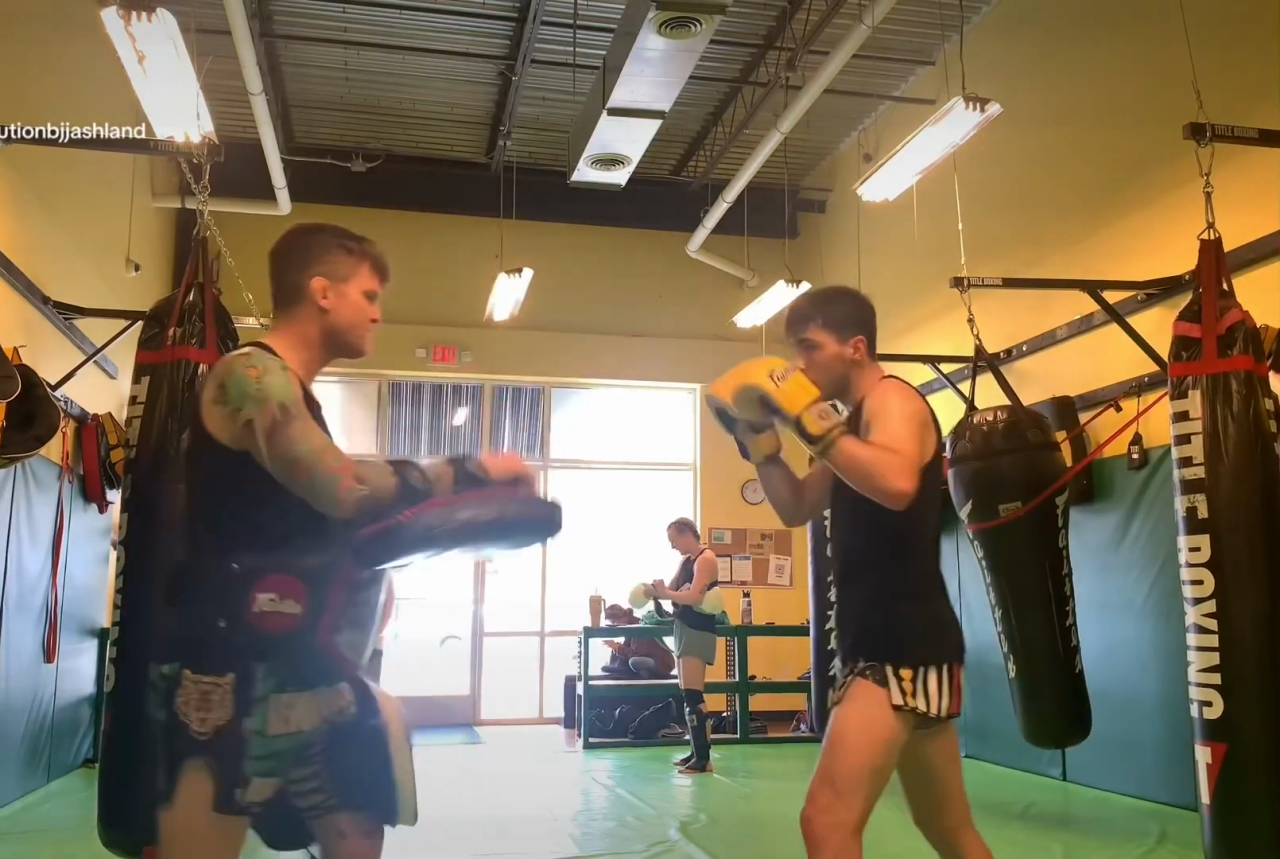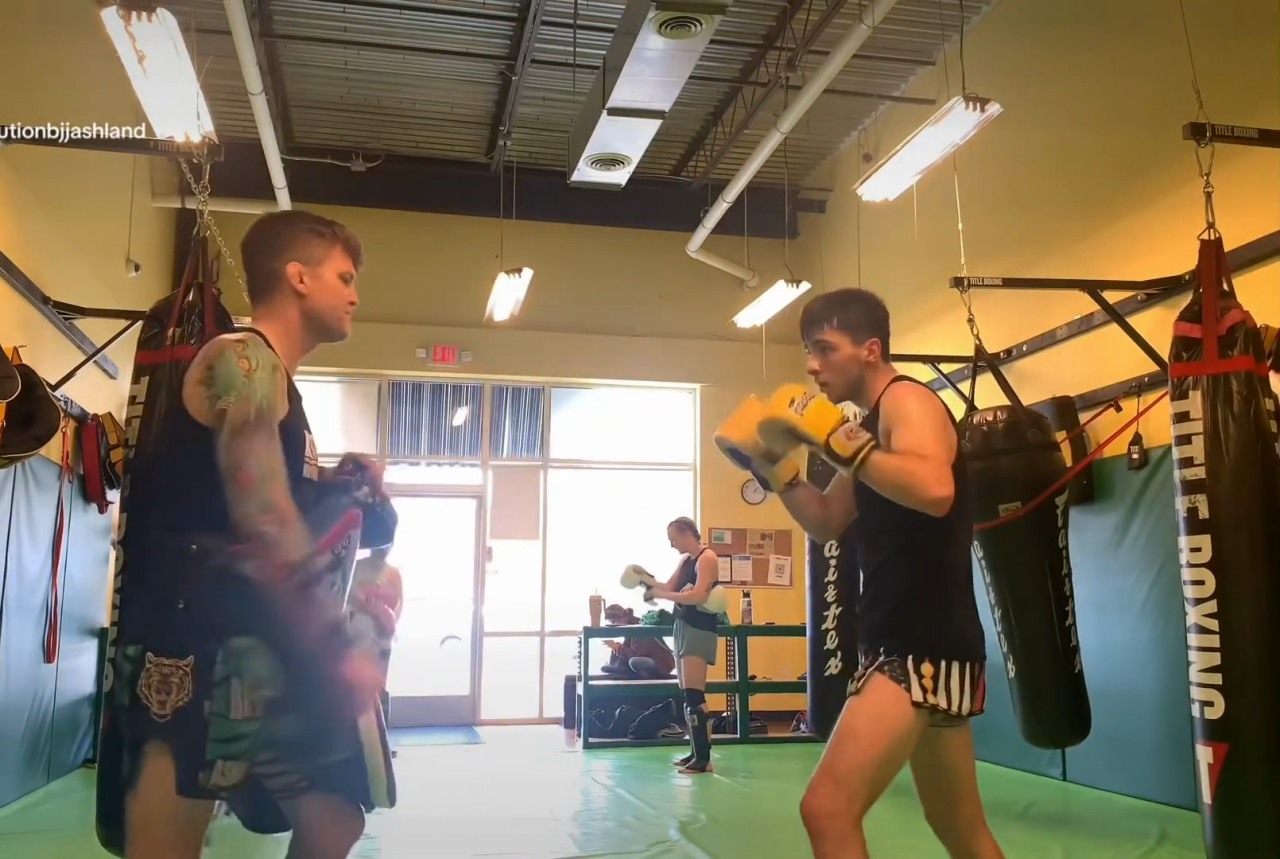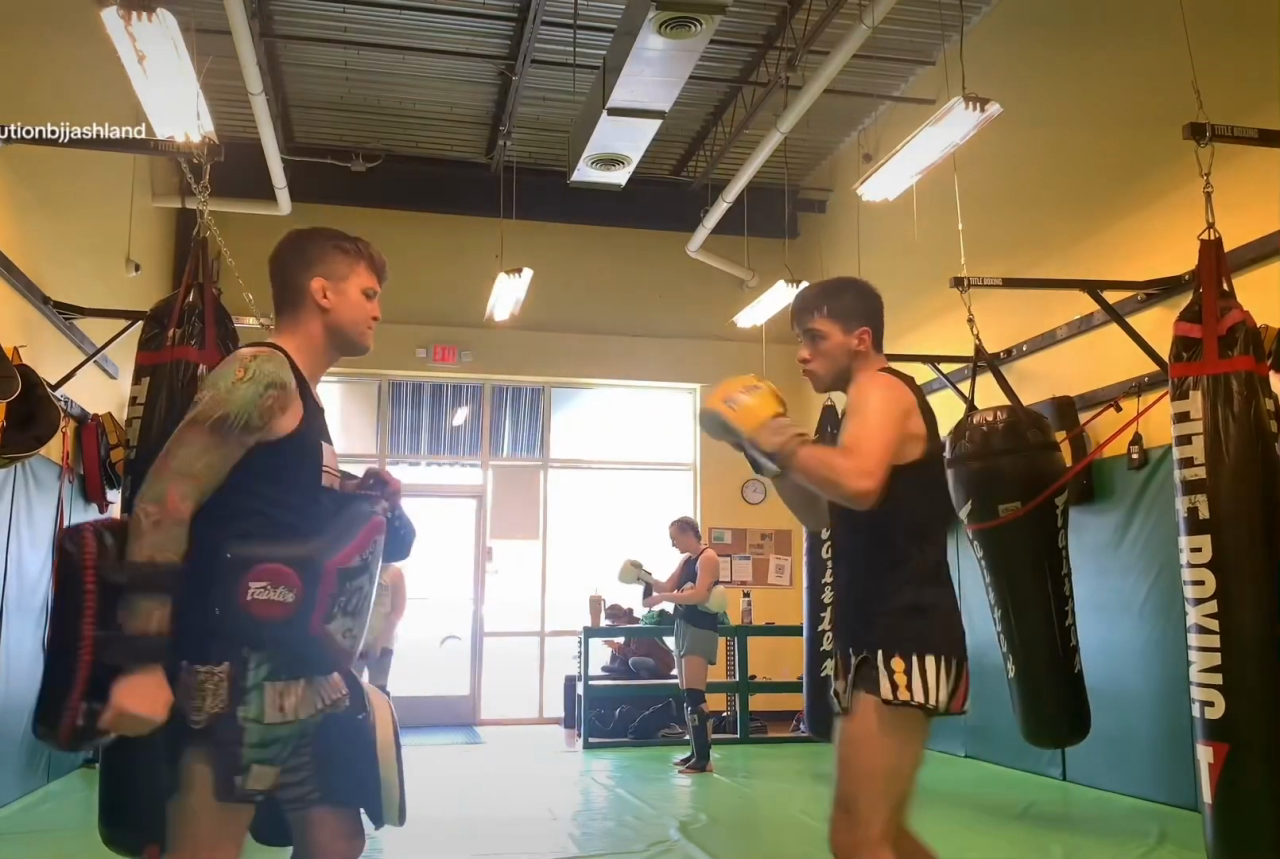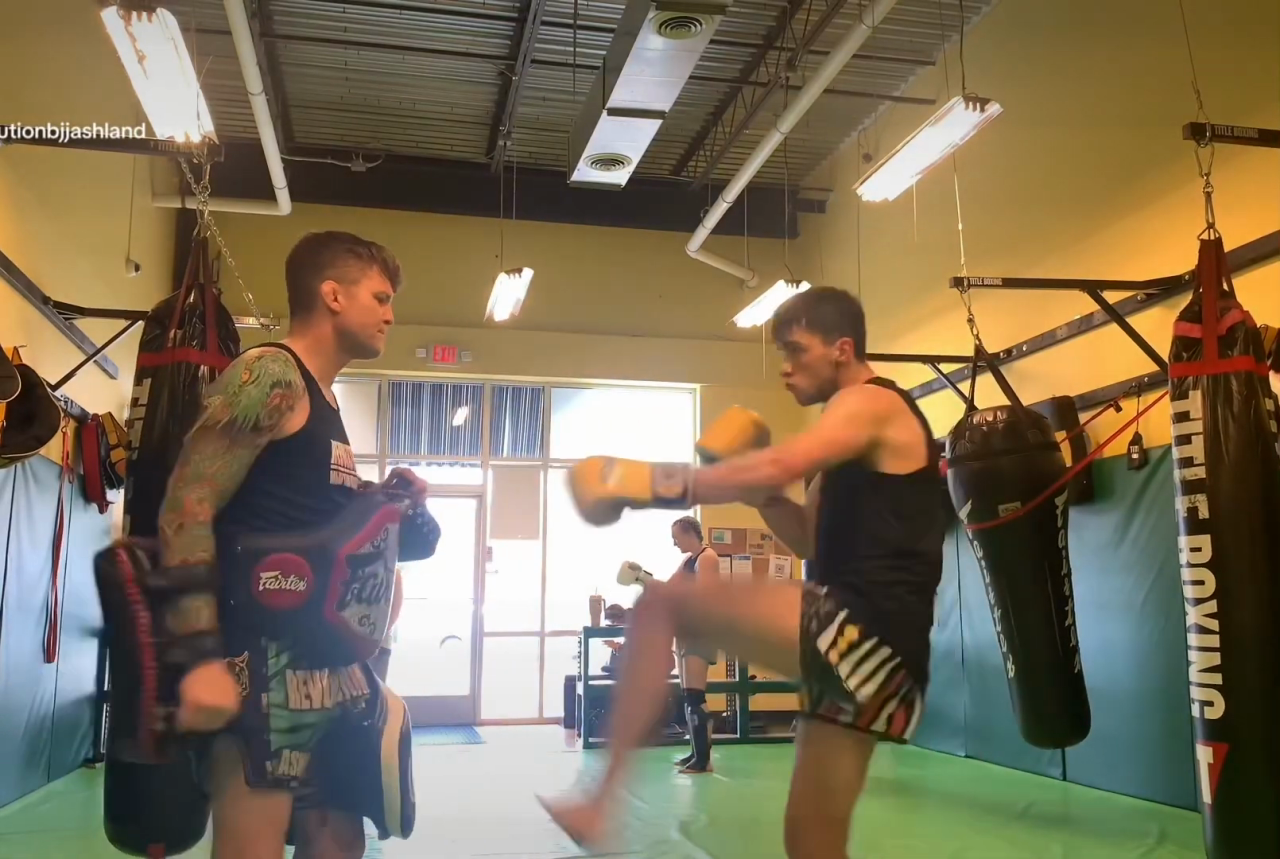
dt=0.2s
person 1, frame 1
left shoulder: (290, 391)
right shoulder: (251, 374)
right elbow: (343, 490)
right wrist: (468, 472)
left hip: (297, 666)
right hip: (237, 670)
person 1, frame 2
left shoulder: (269, 379)
right shoulder: (245, 363)
right elbow: (263, 515)
right wrist: (332, 647)
left hip: (260, 650)
right hip: (202, 650)
person 1, frame 3
left shoulder: (300, 394)
right shoulder: (261, 375)
right elbow: (161, 508)
left wrist: (361, 498)
right wrist: (143, 661)
left hip: (294, 664)
right hip: (240, 661)
person 1, frame 4
left shoulder: (321, 398)
right shoulder: (267, 377)
right elbow: (186, 511)
right wrist: (198, 657)
left hip: (319, 660)
right hip: (263, 653)
person 2, frame 1
left shoulder: (891, 399)
right shoulder: (859, 421)
left elbow: (896, 484)
right elbow: (795, 507)
right wrist: (758, 440)
left hip: (901, 647)
right hip: (894, 646)
person 2, frame 2
left shoulder: (908, 401)
right shoulder: (873, 424)
left elbow: (934, 490)
right elbow: (827, 523)
left wrist: (837, 440)
right wrist: (775, 464)
left hip: (922, 646)
right hip: (909, 646)
left knee: (828, 811)
person 2, frame 3
left shoulder: (880, 390)
right shoulder: (868, 409)
left elbow: (859, 485)
right elbow: (821, 513)
left wrist: (775, 433)
right wrist: (765, 448)
left hip: (896, 643)
right hip: (898, 642)
person 2, frame 4
left shoulder: (869, 405)
right shoulder: (873, 422)
left elbow: (773, 469)
right elbow: (808, 538)
left wrist: (652, 483)
right wrist: (748, 477)
left hip: (853, 627)
right hip: (880, 653)
left knee: (662, 605)
left ankle: (600, 800)
person 3, frame 1
left shoulder: (706, 559)
right shoulder: (687, 561)
left elbow: (694, 597)
right elbow: (672, 591)
left wrist: (665, 592)
right wrist: (654, 591)
left hip: (698, 632)
right hip: (684, 630)
left knee: (693, 695)
right knee: (687, 695)
left ankle: (704, 759)
right ankle: (696, 752)
person 3, frame 2
left shoulder: (707, 558)
right shoulder: (686, 560)
left elbow: (699, 596)
right elbow: (669, 588)
left wrist: (663, 595)
left hip: (699, 631)
right hip: (682, 628)
left knee: (694, 695)
right knee: (686, 695)
left ankle: (704, 759)
right ankle: (696, 752)
person 3, frame 3
left shoulder: (707, 558)
right shoulder: (686, 560)
left elbow: (699, 595)
right elbow: (666, 587)
left wrist: (662, 598)
left hip: (700, 630)
right hip: (683, 628)
left knee: (694, 695)
right knee: (686, 695)
left ankle: (703, 758)
right ankle: (696, 752)
person 3, frame 4
left shoulder: (707, 557)
right shoulder: (688, 559)
left knee: (694, 694)
right knee: (687, 694)
left ankle: (703, 759)
right ankle: (697, 752)
